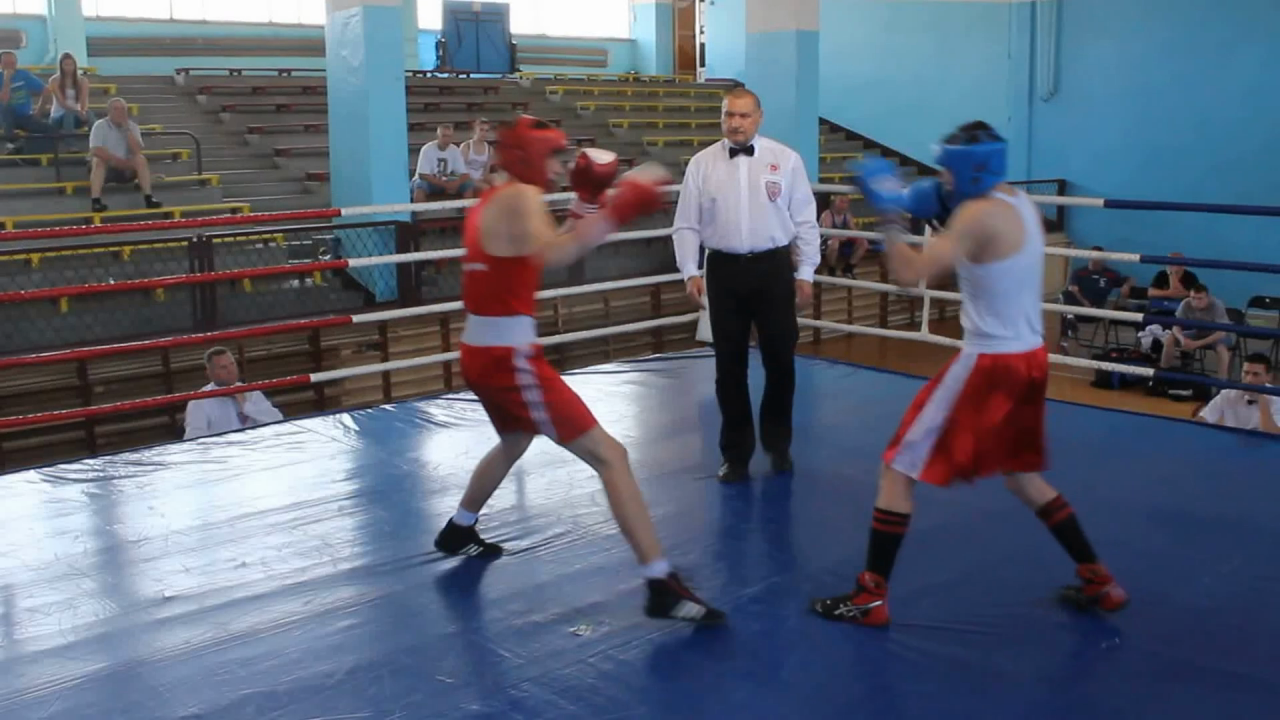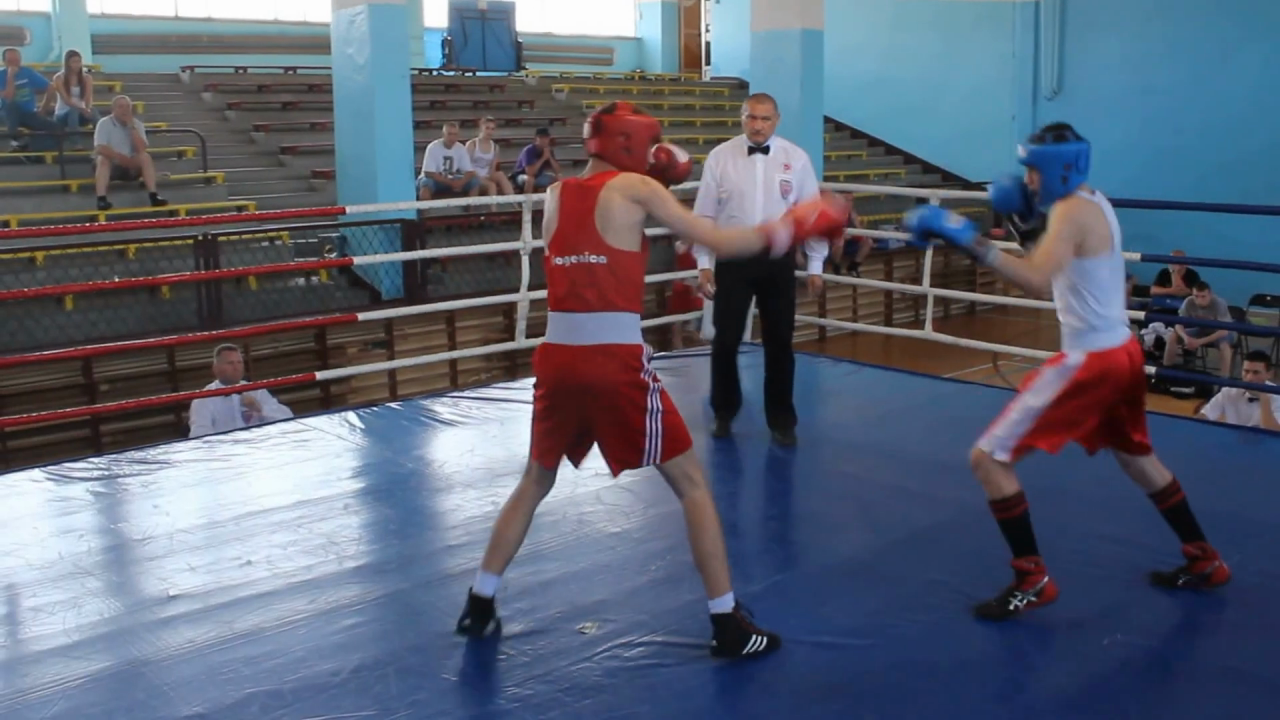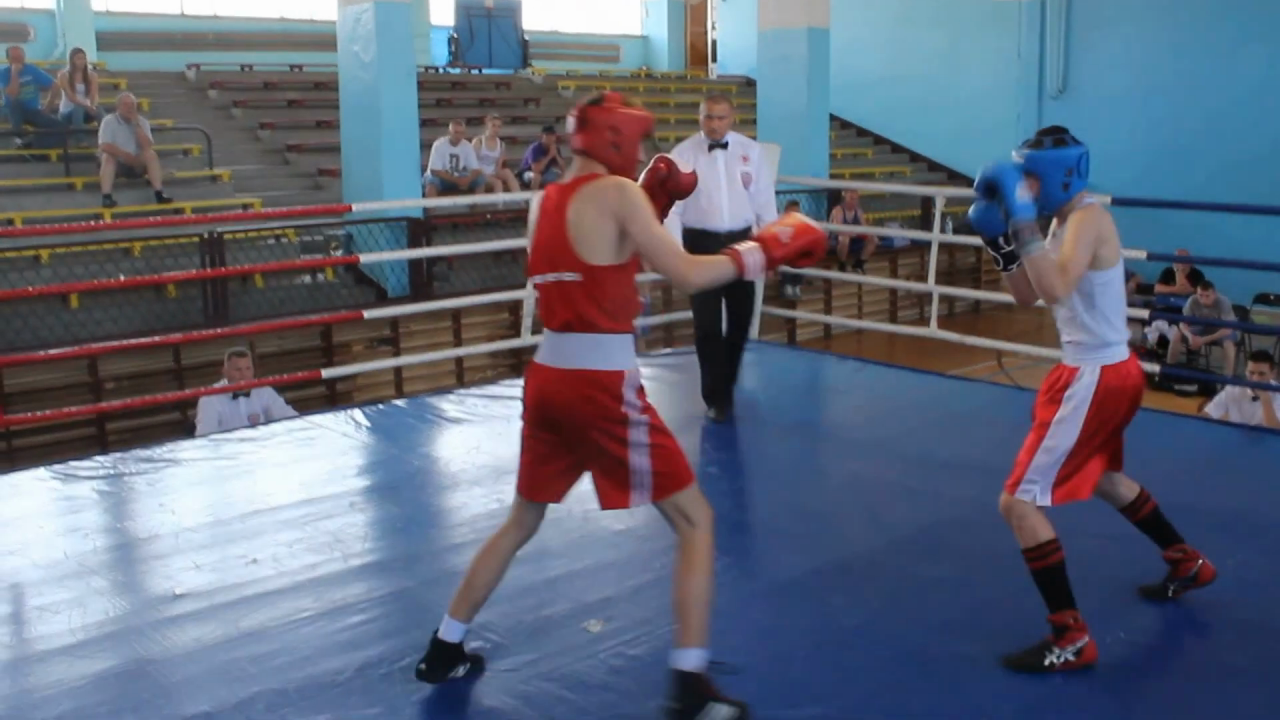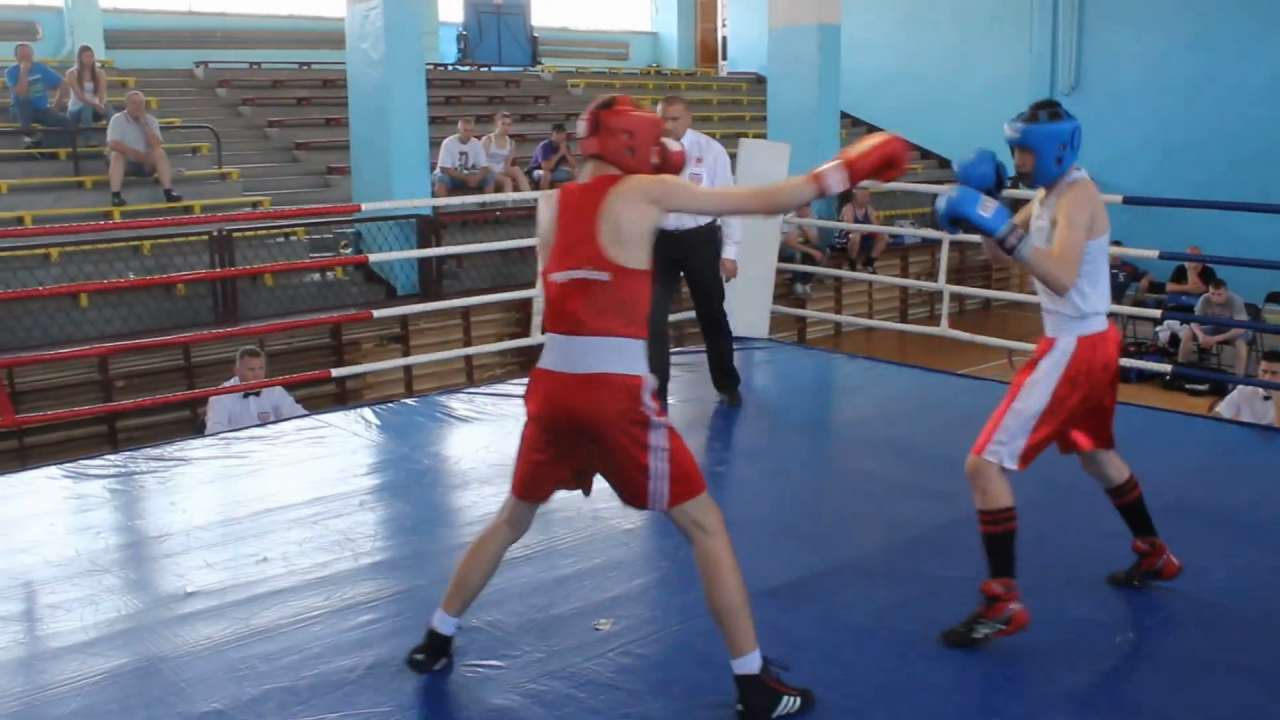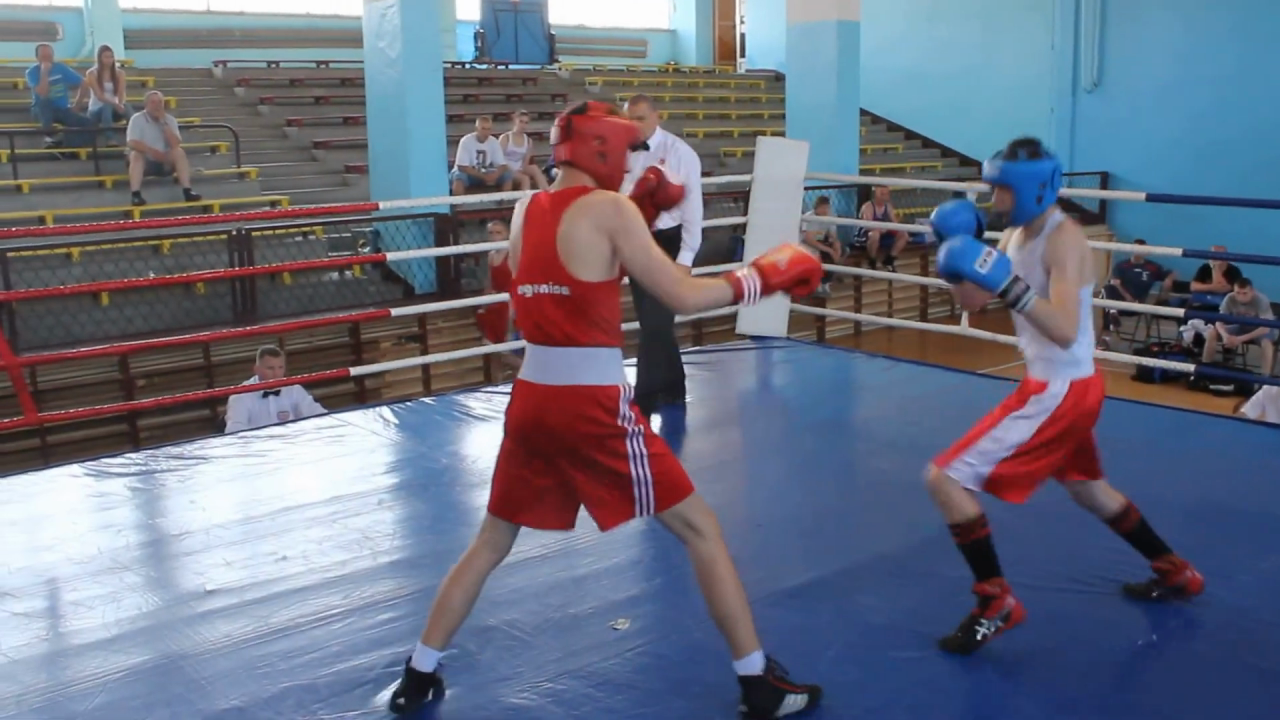
dt=0.7s
person 1, frame 1
left shoulder: (485, 204)
right shoulder: (521, 197)
left elbow: (545, 249)
right elbow: (554, 256)
left wrist: (588, 197)
right wrist: (612, 210)
left hip: (477, 353)
right hip: (509, 358)
left knee: (516, 441)
right knee: (611, 458)
left ankle: (458, 531)
right ankle: (662, 586)
person 1, frame 2
left shoulder: (556, 195)
right shoulder: (638, 188)
right elbow: (718, 242)
right wrist: (795, 228)
left hip: (558, 357)
right hip: (618, 362)
left knee: (534, 484)
right knee: (693, 485)
left ankle: (479, 607)
right ankle: (729, 623)
person 1, frame 3
left shoulder: (543, 203)
right shoulder: (616, 192)
right elbow: (686, 277)
left wrist: (656, 201)
right wrist: (763, 249)
left hip: (547, 382)
right hip: (604, 389)
left knee: (521, 523)
right knee: (694, 521)
left ankle: (444, 649)
person 1, frame 4
left shoulder: (550, 204)
right shoulder: (647, 190)
right elbow: (766, 199)
right wrist: (846, 166)
left hip: (552, 387)
right hip: (617, 392)
left knee: (511, 521)
right knee: (706, 528)
left ankle: (436, 641)
person 1, frame 5
left shoulder: (525, 211)
right shoulder: (609, 209)
right elbow: (683, 296)
right wrist: (763, 275)
left hip: (532, 400)
right hip: (595, 403)
left knee: (489, 545)
right knee: (701, 532)
person 2, frame 1
left shoulder: (977, 215)
right shoulder: (1019, 206)
left elbow: (908, 274)
left wrist: (889, 210)
right wrist: (946, 216)
left hip: (988, 364)
right hip: (1028, 358)
left knee: (900, 469)
right knee: (1023, 475)
left ankle: (871, 596)
right ankle: (1098, 580)
person 2, frame 2
left shoulder: (1071, 213)
right shoulder: (1093, 205)
left elbow: (1035, 281)
right elbow: (1051, 272)
left wrist: (970, 239)
right wrist: (1023, 220)
left hip: (1089, 361)
right hip: (1120, 354)
left knee: (987, 456)
right knee: (1137, 456)
left ankle: (1033, 577)
right ankle: (1205, 559)
person 2, frame 3
left shoulder: (1087, 219)
right shoulder: (1064, 220)
left elbow: (1056, 291)
right elbow: (1026, 296)
left wrist: (1023, 223)
right wrist: (1001, 242)
left hip: (1098, 376)
right hip: (1088, 369)
left knee: (1019, 502)
right knee: (1101, 476)
left ankle: (1071, 636)
right ankle: (1187, 562)
person 2, frame 4
left shoulder: (1076, 196)
right shoulder: (1051, 194)
left elbow: (1061, 277)
right elbow: (1003, 258)
left wrist: (1002, 226)
right wrist: (984, 211)
left hip: (1075, 350)
right hip: (1088, 344)
left knee: (986, 465)
right knee: (1096, 454)
left ankle: (1003, 605)
right ankle: (1154, 555)
person 2, frame 5
left shoulder: (1064, 240)
right shoulder: (1019, 236)
left elbow: (1064, 331)
right elbow: (972, 302)
left wrist: (1004, 280)
right wrist: (959, 254)
left hip: (1061, 389)
right hip: (1057, 385)
left knee: (946, 478)
right knee: (1087, 487)
left ankle: (996, 601)
right ankle: (1175, 572)
person 3, frame 1
left shoulder: (786, 160)
right shoulder: (701, 163)
left elbow: (805, 220)
right elbow: (686, 225)
left wrist: (805, 273)
right wrist: (691, 271)
left hip: (773, 268)
right hip: (723, 270)
left knee: (780, 360)
right knee: (729, 366)
left ankle: (777, 442)
right ankle: (736, 454)
person 3, frame 2
left shoulder: (796, 159)
right shoulder: (720, 157)
right elbow: (704, 214)
left wrist: (815, 265)
right wrist: (704, 263)
left hip: (778, 257)
right hip: (732, 255)
left knee: (779, 342)
right knee: (726, 339)
left ankle: (781, 421)
right ankle: (724, 412)
person 3, frame 3
left shoulder: (751, 151)
right shoulder: (682, 154)
left elbow: (765, 202)
right elbow: (671, 208)
left hip: (741, 242)
right hip: (700, 244)
left knee: (741, 321)
right knee: (707, 326)
left ankle: (726, 384)
right ankle: (716, 399)
person 3, frame 4
left shoulder: (711, 150)
left wrist: (729, 251)
left hip: (700, 239)
right hip: (660, 240)
left knee: (712, 316)
right knee: (653, 317)
left ankle: (728, 384)
right ankle: (656, 389)
person 3, frame 5
left shoulder: (679, 153)
left elbow: (692, 208)
left wrist: (685, 256)
left hip: (666, 244)
left knee: (656, 324)
right knee: (653, 324)
left ankle: (643, 403)
right ankle: (673, 390)
